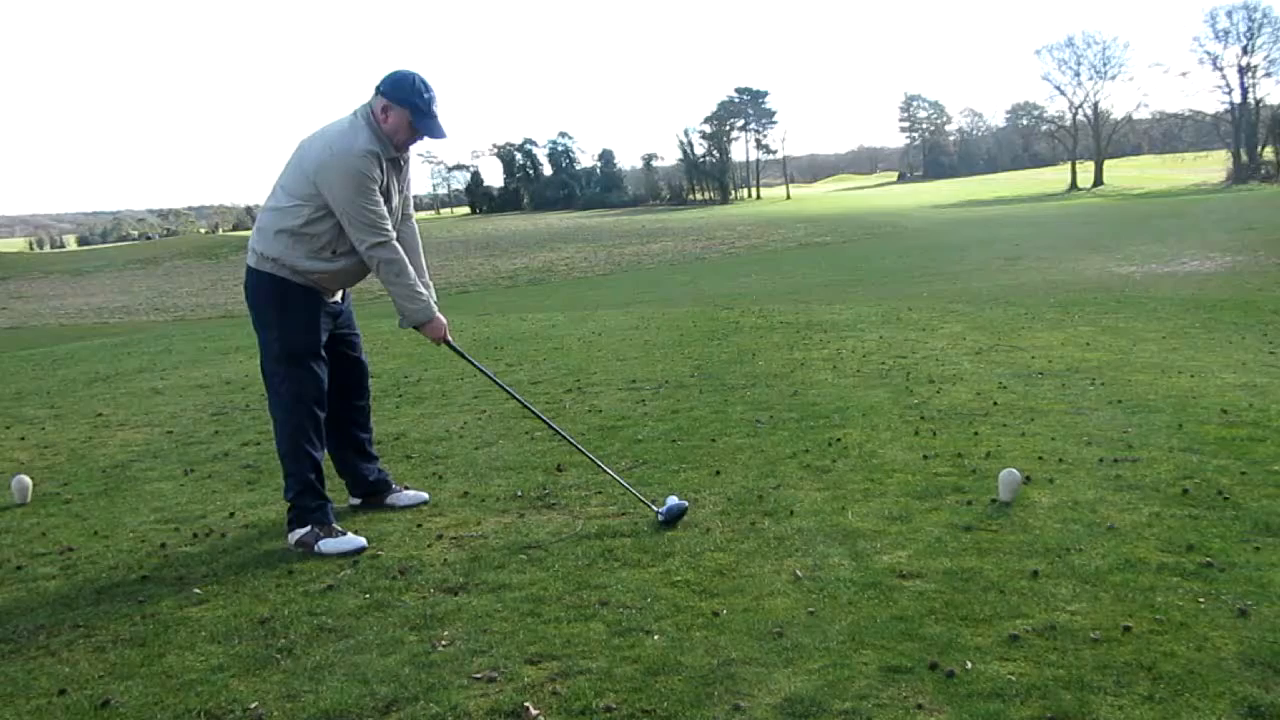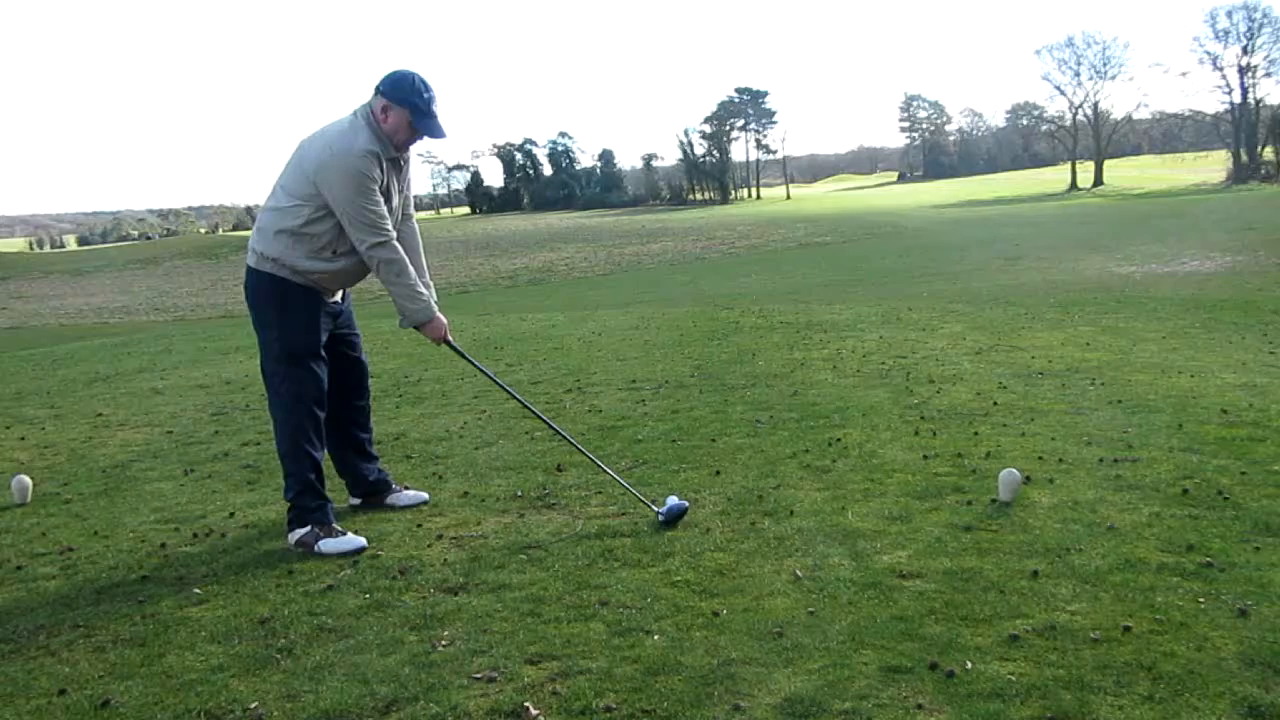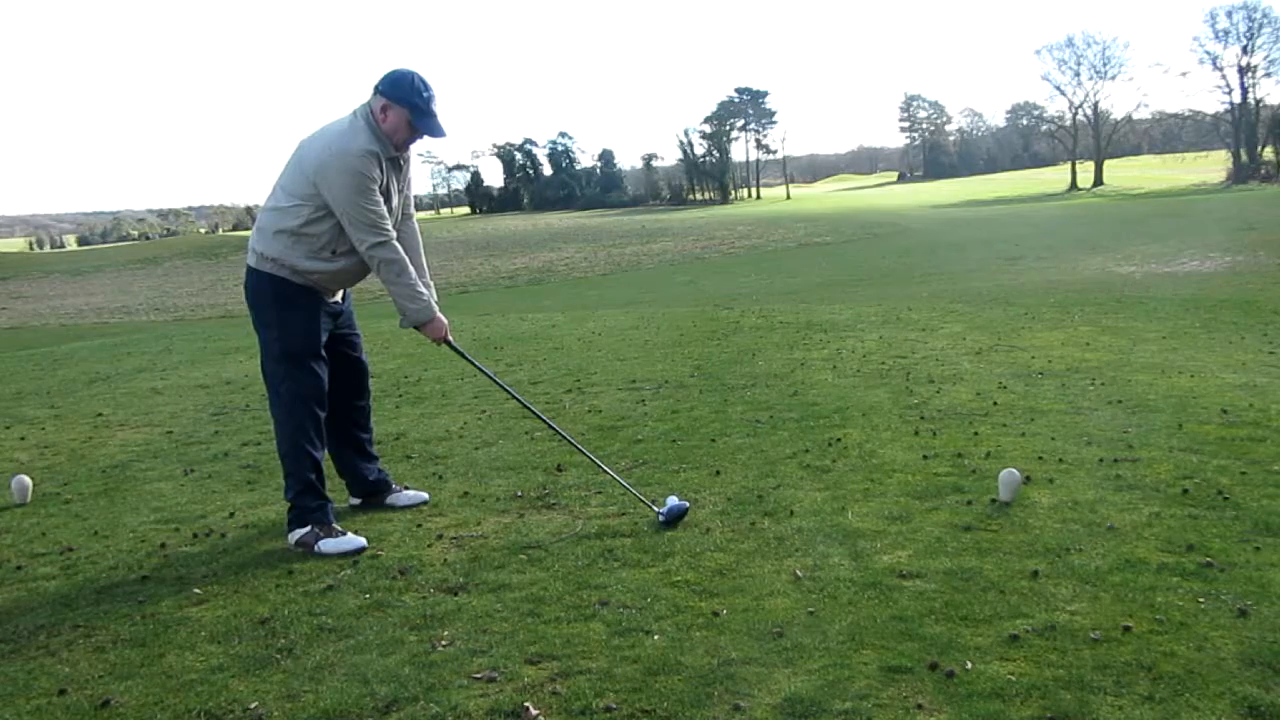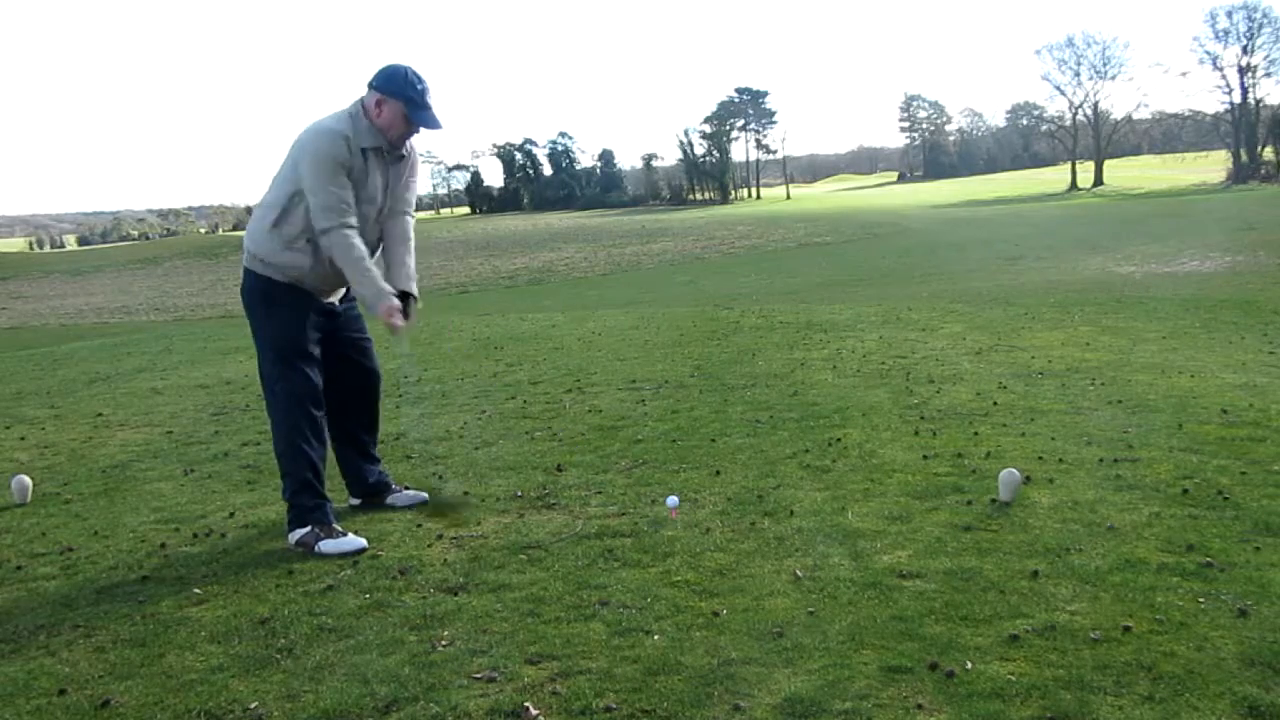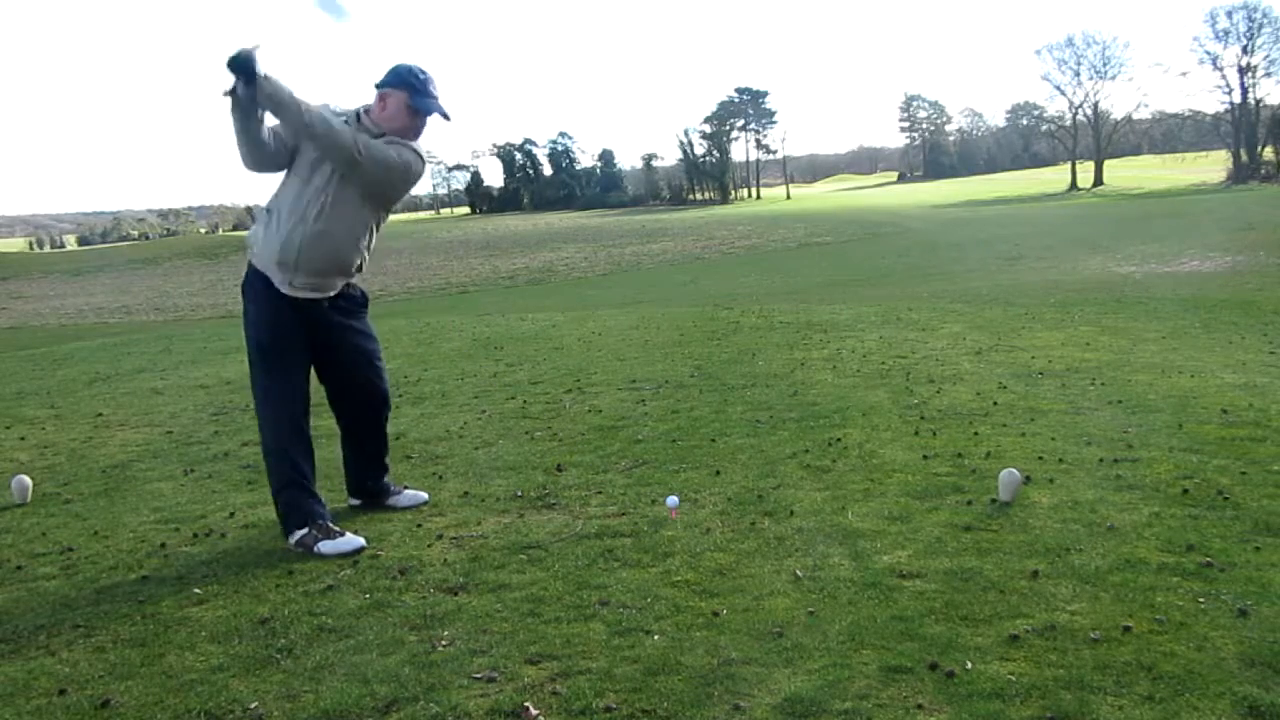
dt=0.3s
person 1, frame 1
left shoulder: (392, 150)
right shoulder: (349, 153)
left elbow: (403, 227)
right elbow: (378, 246)
left wrist: (425, 299)
right wrist: (421, 312)
left hip: (327, 283)
right hip: (284, 283)
left knee: (350, 385)
right knee: (302, 397)
left ankle: (368, 483)
right ankle: (308, 519)
person 1, frame 2
left shoulder: (392, 149)
right shoulder: (348, 155)
left elbow: (403, 228)
right elbow: (379, 246)
left wrist: (426, 300)
right wrist: (422, 313)
left hip: (326, 284)
right hip: (284, 284)
left knee: (350, 385)
right knee: (301, 398)
left ankle: (367, 483)
right ankle: (308, 519)
person 1, frame 3
left shoulder: (392, 150)
right shoulder: (348, 154)
left elbow: (404, 227)
right elbow: (378, 246)
left wrist: (427, 298)
right wrist: (422, 312)
left hip: (327, 284)
right hip: (284, 283)
left knee: (351, 385)
right knee: (302, 398)
left ankle: (368, 483)
right ankle: (308, 519)
person 1, frame 4
left shoulder: (403, 157)
right shoulder: (328, 139)
left elbow: (397, 224)
right elbow: (337, 229)
left wrist: (402, 289)
right wrist: (376, 296)
left hip: (333, 289)
right hip: (277, 283)
left knee: (358, 382)
right knee: (298, 400)
left ankle: (369, 484)
right ankle: (308, 520)
person 1, frame 5
left shoulder: (404, 160)
right shoulder: (324, 119)
left elbow: (330, 140)
right elbow: (259, 153)
left wrist: (266, 87)
right wrist: (246, 97)
left hip: (335, 293)
right hip: (272, 284)
left knee: (368, 394)
right knee: (283, 407)
left ankle: (370, 486)
right ankle: (302, 520)
